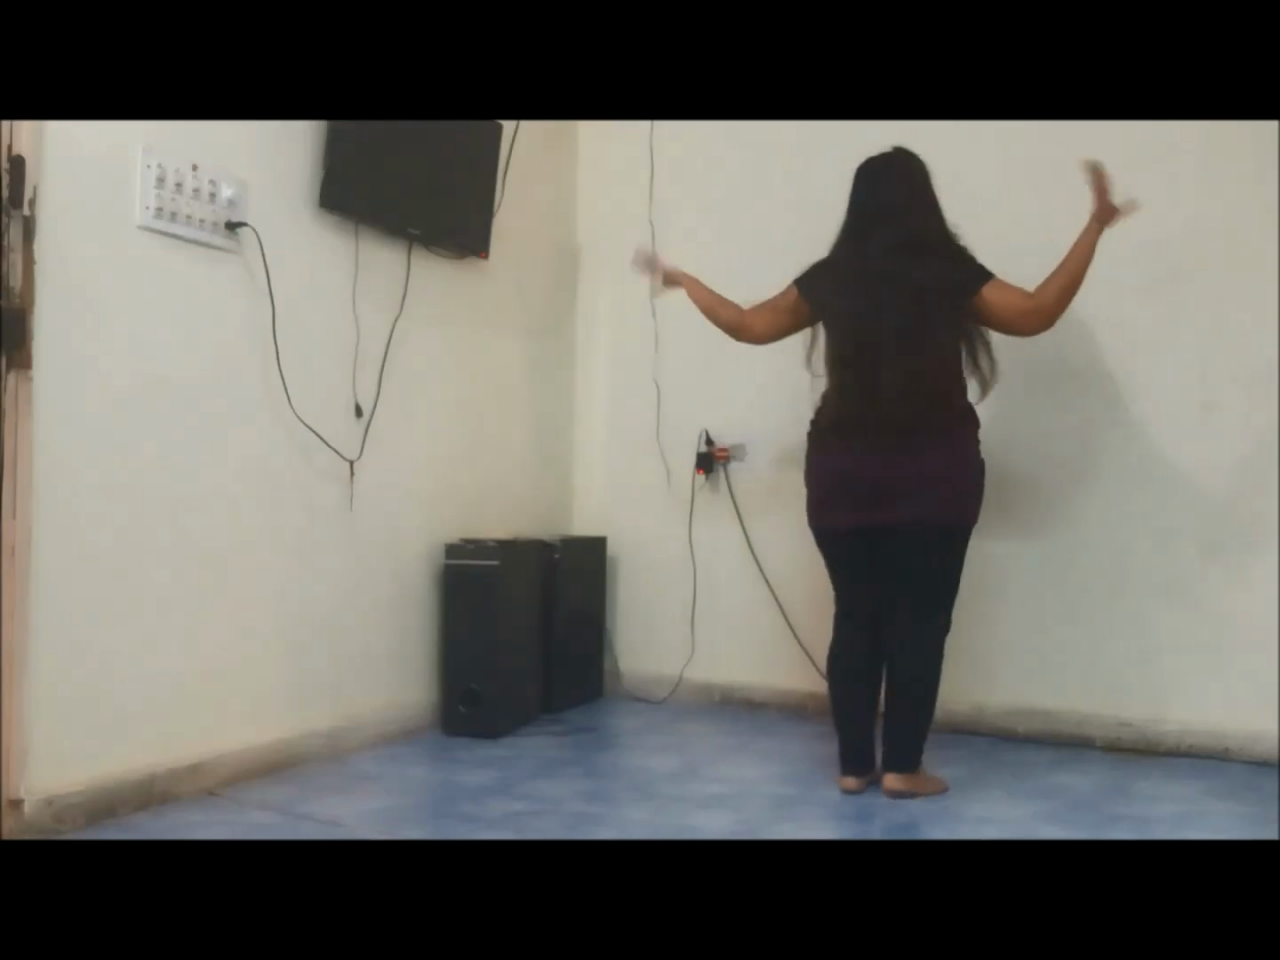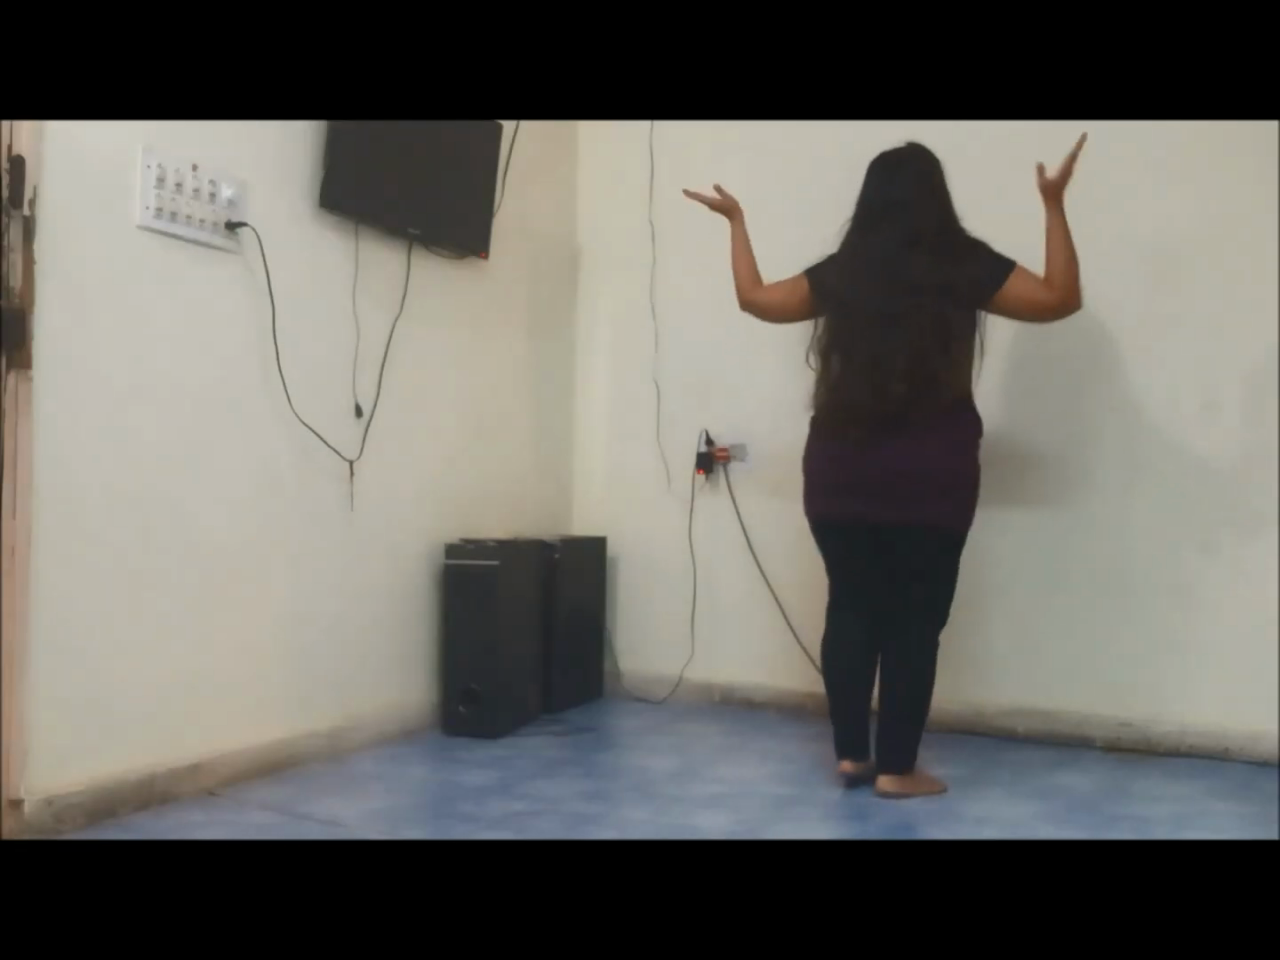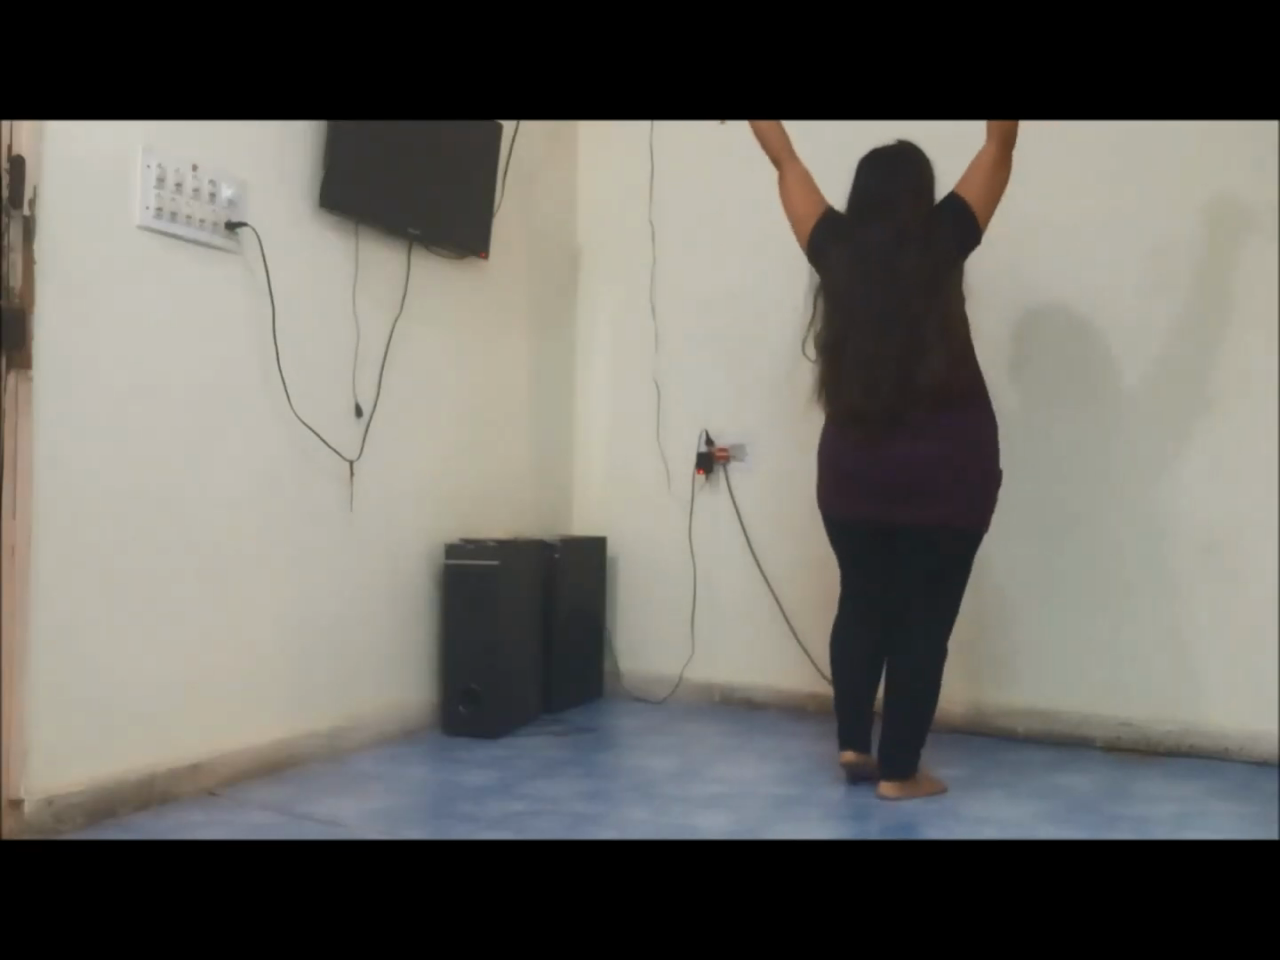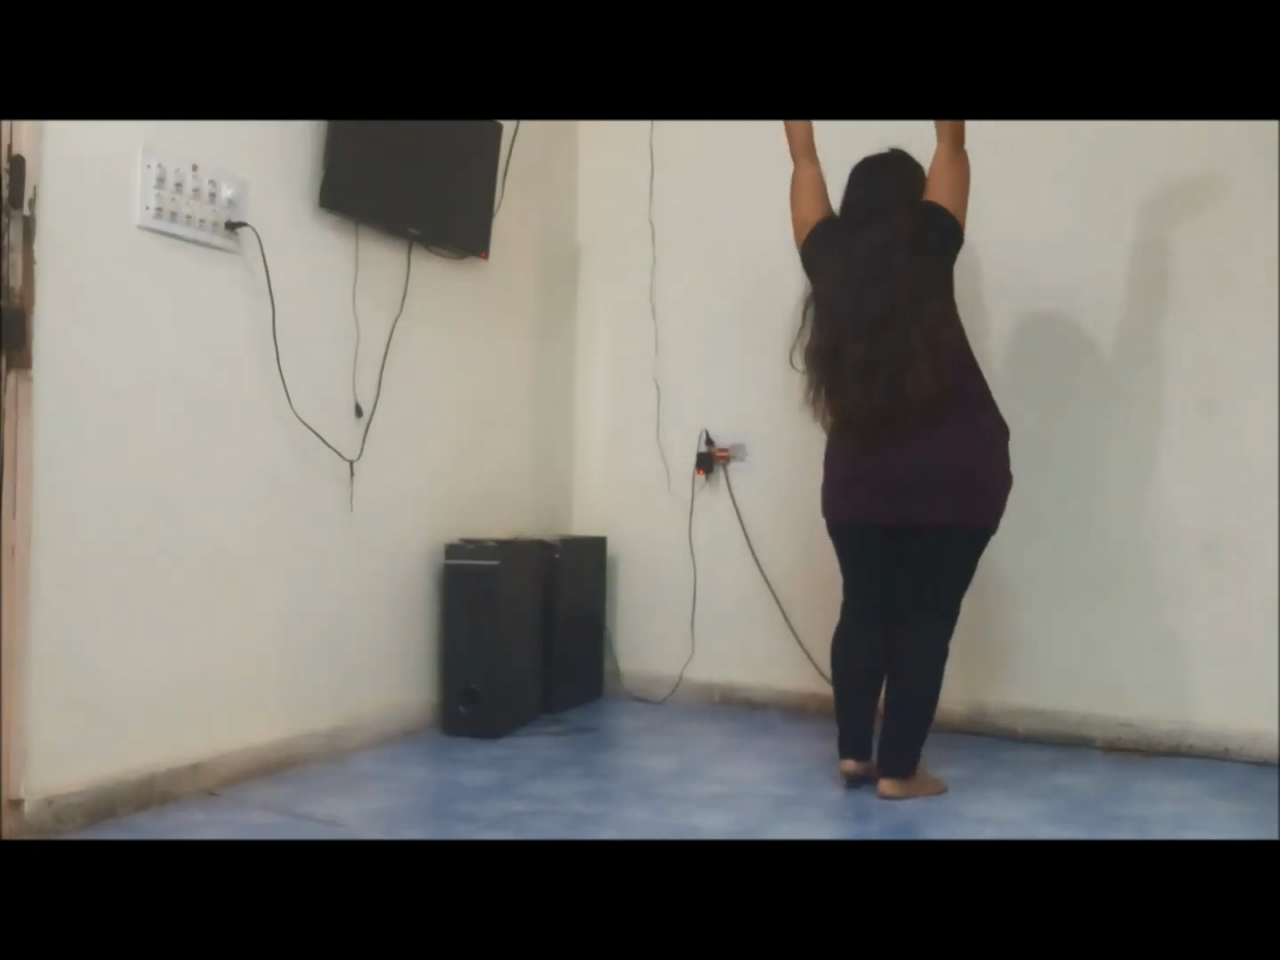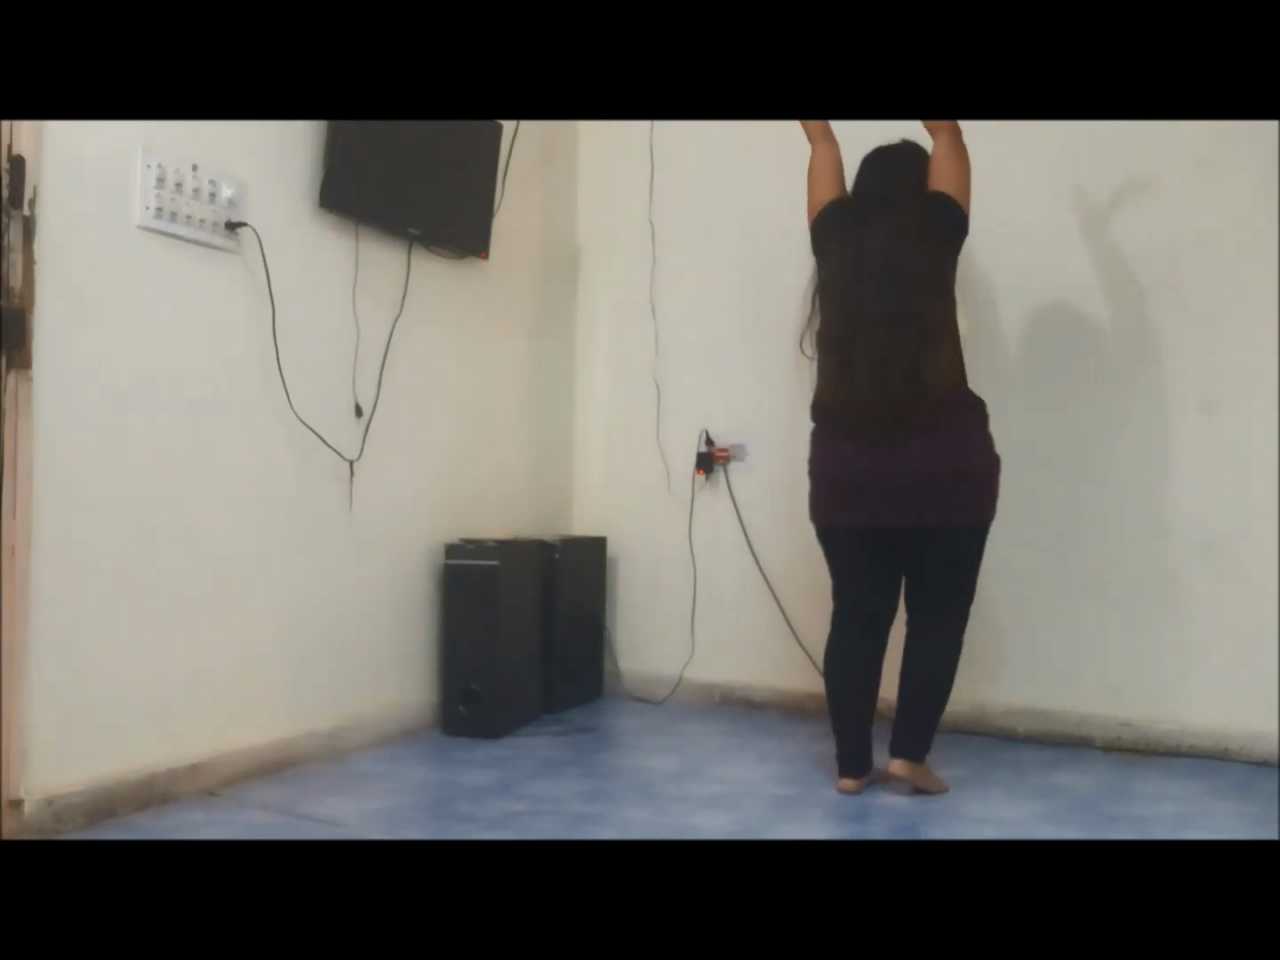
dt=1s
person 1, frame 1
left shoulder: (833, 278)
right shoulder: (948, 273)
left elbow: (747, 325)
right elbow: (1035, 314)
left wrist: (682, 279)
right wrist: (1093, 228)
left hip: (842, 471)
right hip: (932, 473)
left knee: (856, 617)
right knee: (919, 620)
left ankle: (854, 764)
right ankle: (902, 767)
person 1, frame 2
left shoulder: (843, 273)
right shoulder: (963, 266)
left elbow: (755, 298)
right elbow: (1060, 299)
left wrist: (735, 222)
right wrist: (1054, 206)
left hip: (841, 466)
right hip: (930, 472)
left knee: (851, 606)
right knee: (916, 617)
left ankle: (851, 750)
right ankle: (896, 766)
person 1, frame 3
left shoulder: (835, 249)
right shoulder: (942, 244)
left elbow: (785, 163)
right elbow: (999, 145)
left wrist: (767, 133)
left hip: (853, 463)
right hip: (945, 469)
left knee: (862, 604)
right knee: (924, 619)
left ankle: (854, 745)
right ankle: (900, 769)
person 1, frame 4
left shoulder: (827, 256)
right shoulder: (929, 249)
left elbow: (804, 158)
right elbow: (951, 146)
left hip: (859, 471)
right hip: (952, 471)
left knee: (864, 612)
right knee: (925, 620)
left ankle: (854, 751)
right ankle: (898, 768)
person 1, frame 5
left shoulder: (836, 241)
right shoulder: (934, 238)
left elbow: (822, 143)
right elbow: (948, 140)
left hip: (846, 466)
right hip: (943, 465)
left knee: (856, 616)
right knee: (937, 615)
left ankle: (852, 762)
right ankle: (909, 753)
